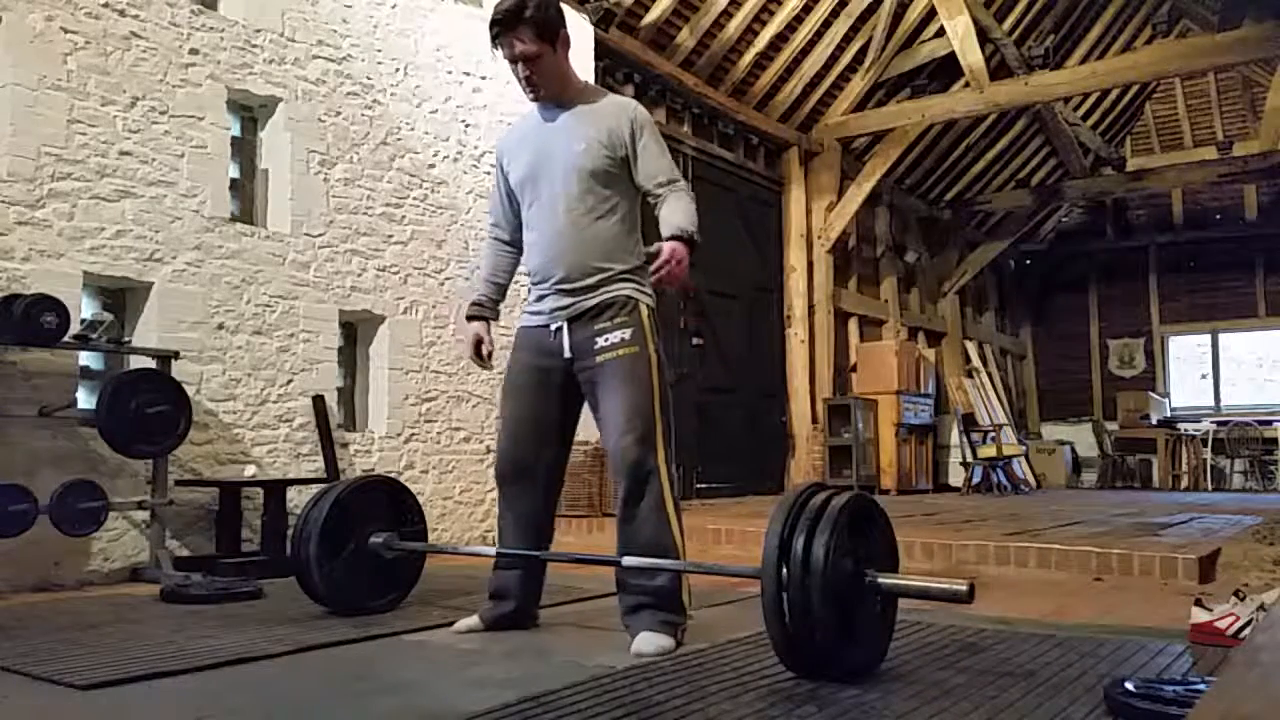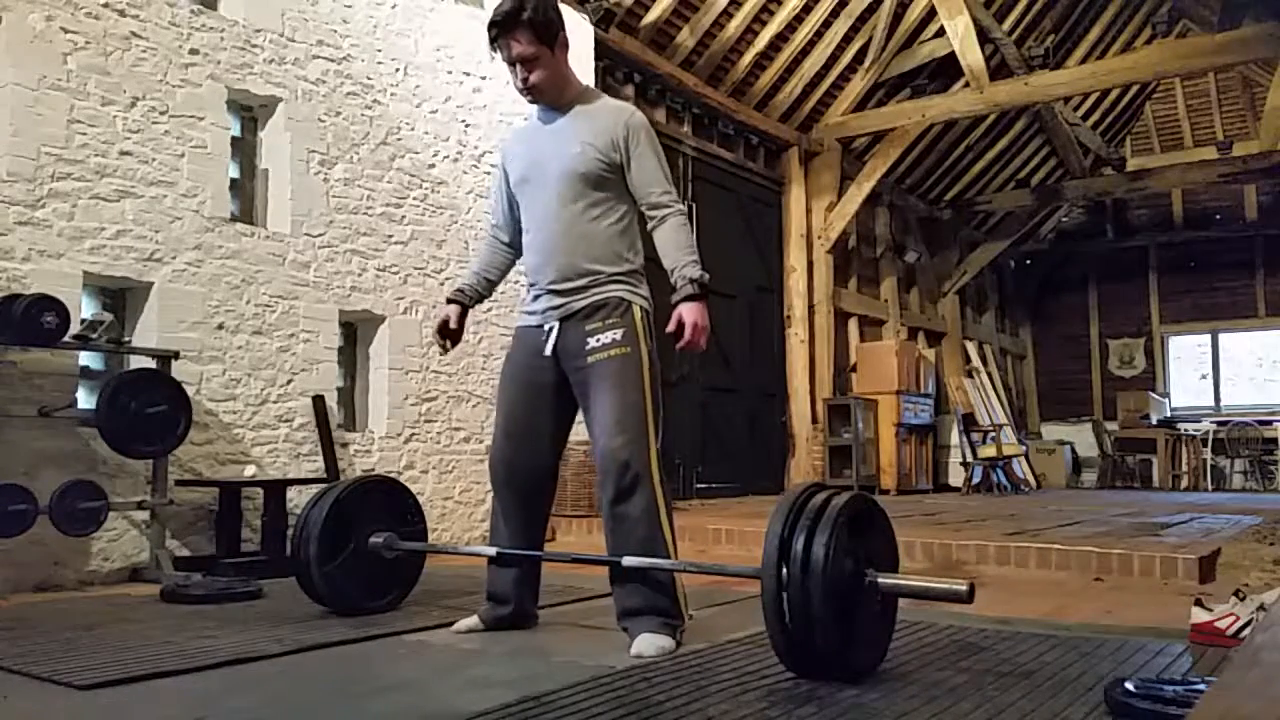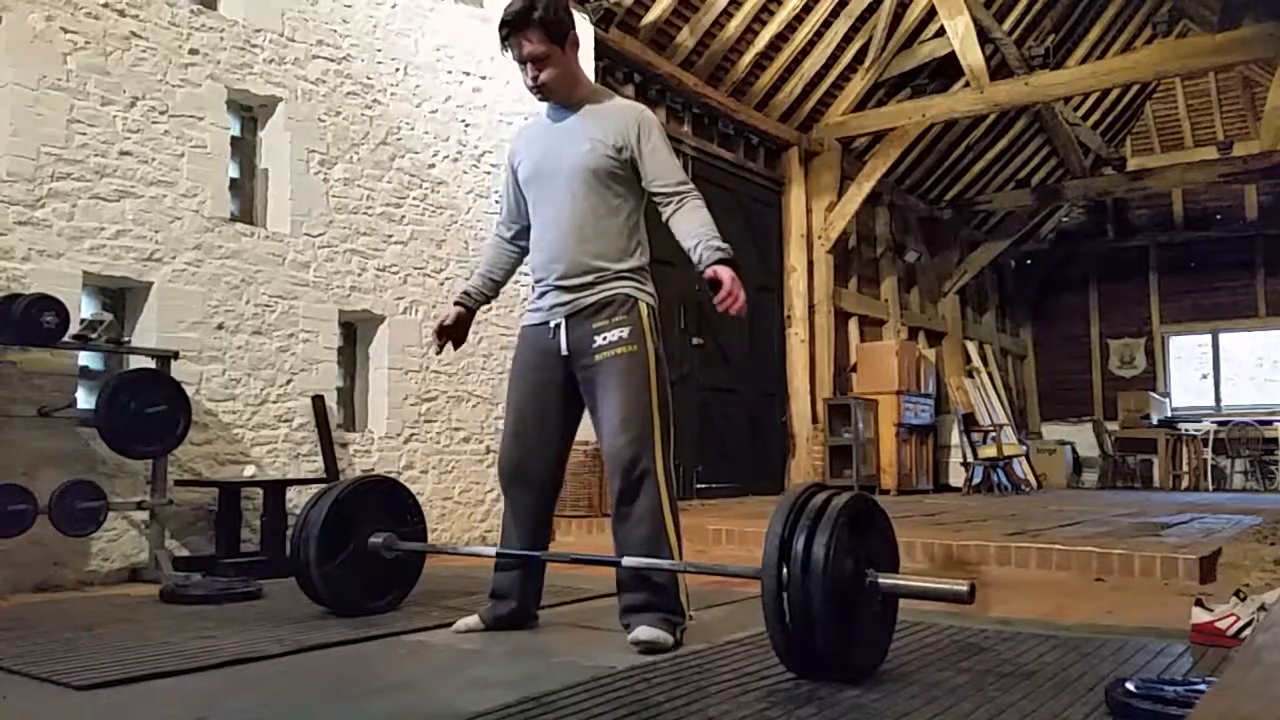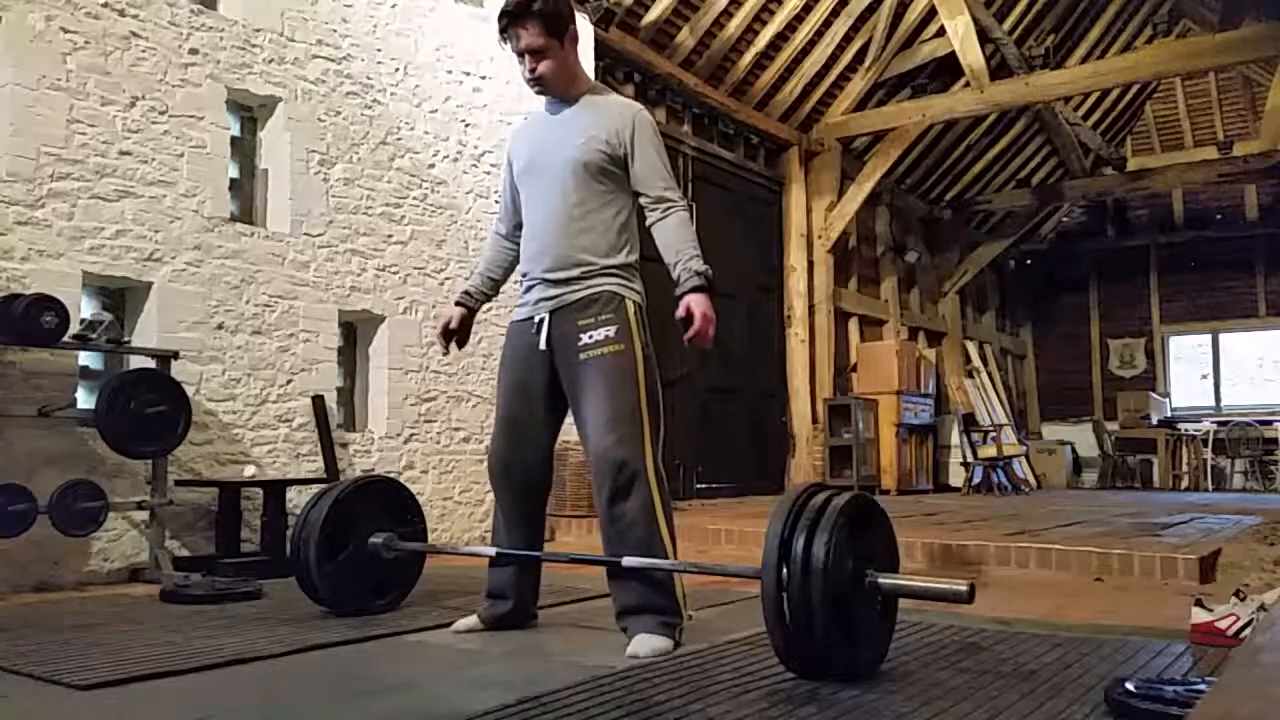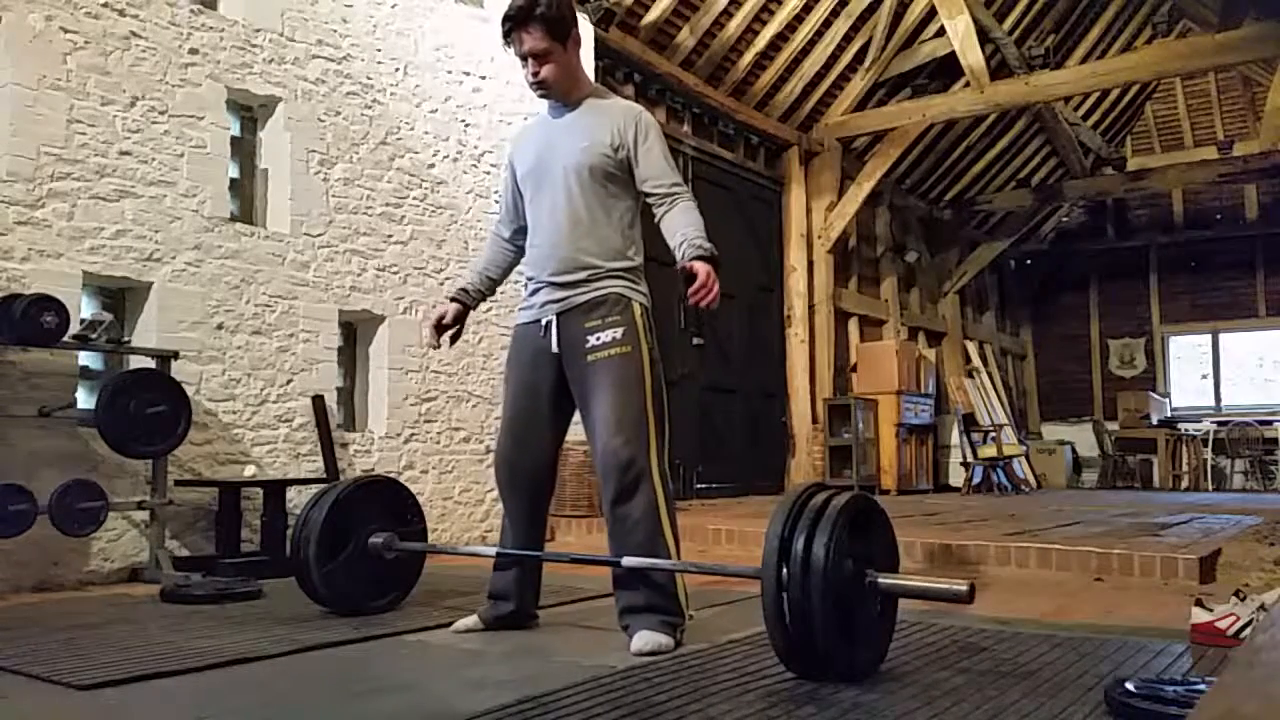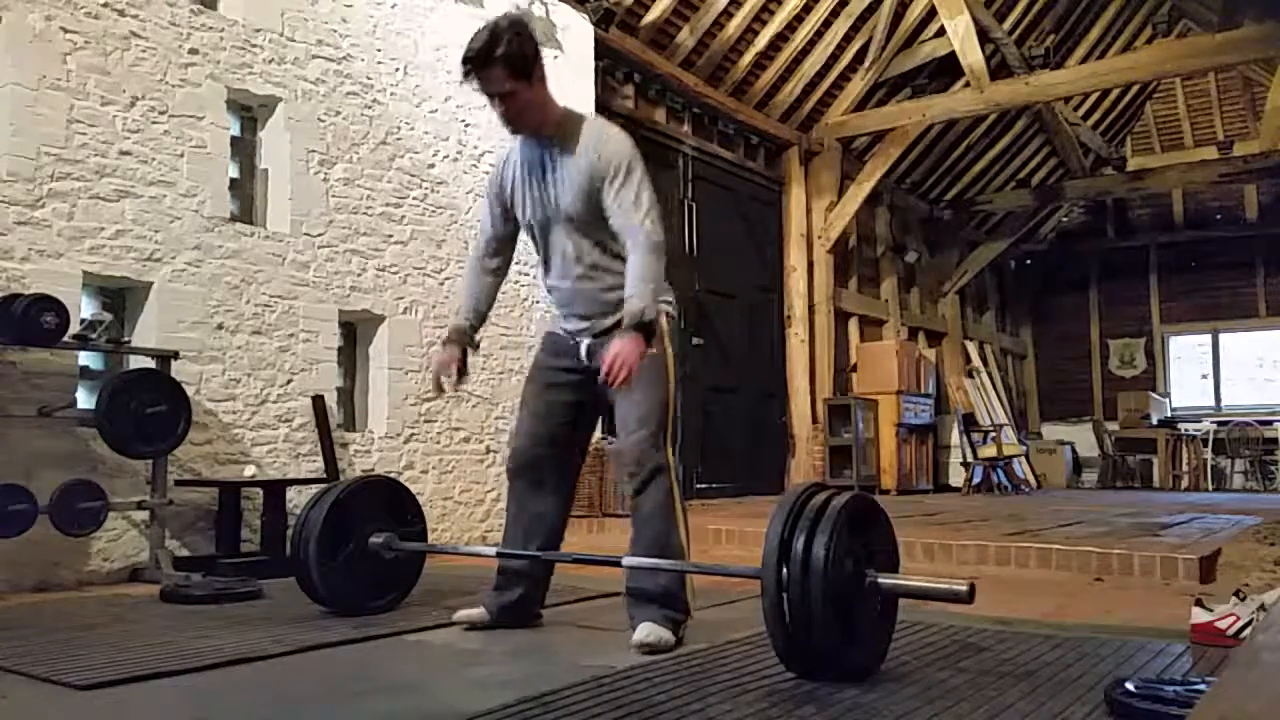
dt=0.4s
person 1, frame 1
left shoulder: (622, 117)
right shoulder: (512, 142)
left elbow: (670, 190)
right elbow: (503, 237)
left wrist: (677, 238)
right wrist: (480, 309)
left hip: (615, 313)
right hip: (540, 325)
left knee: (637, 459)
right knee: (520, 464)
left ankle: (654, 613)
right ankle: (512, 600)
person 1, frame 2
left shoulder: (620, 122)
right shoulder: (517, 144)
left elbow: (665, 211)
right elbow: (503, 235)
left wrist: (690, 290)
right wrist: (462, 297)
left hip: (610, 313)
right hip: (537, 323)
left knee: (624, 459)
right knee: (513, 464)
left ankle: (652, 614)
right ankle: (510, 601)
person 1, frame 3
left shoulder: (628, 120)
right shoulder: (525, 142)
left elbow: (678, 198)
right elbow: (509, 235)
left wrist: (716, 260)
right wrist: (468, 300)
left hip: (615, 311)
right hip: (543, 320)
left knee: (633, 457)
right knee: (523, 464)
left ankle: (654, 610)
right ankle: (513, 600)
person 1, frame 4
left shoulder: (624, 118)
right shoulder: (524, 136)
left elbow: (666, 209)
left wrist: (693, 284)
right wrist: (468, 300)
left hip: (601, 307)
right hip: (530, 315)
left knee: (620, 457)
right knee: (513, 463)
left ankle: (651, 614)
right ankle: (510, 599)
person 1, frame 5
left shoulder: (626, 120)
right shoulder: (526, 140)
left elbow: (670, 198)
right elbow: (509, 234)
left wrist: (698, 255)
right wrist: (464, 297)
left hip: (608, 309)
right hip: (536, 318)
left knee: (626, 458)
right knee: (519, 464)
left ankle: (654, 612)
right ankle: (512, 600)
person 1, frame 6
left shoulder: (604, 146)
right shoulder: (509, 165)
left elbow: (644, 239)
right elbow: (489, 256)
left wrist: (638, 330)
right wrist: (459, 334)
left hip: (629, 332)
right hip: (566, 334)
left knee: (644, 457)
right knee: (532, 459)
left ankle: (658, 609)
right ankle: (515, 597)
